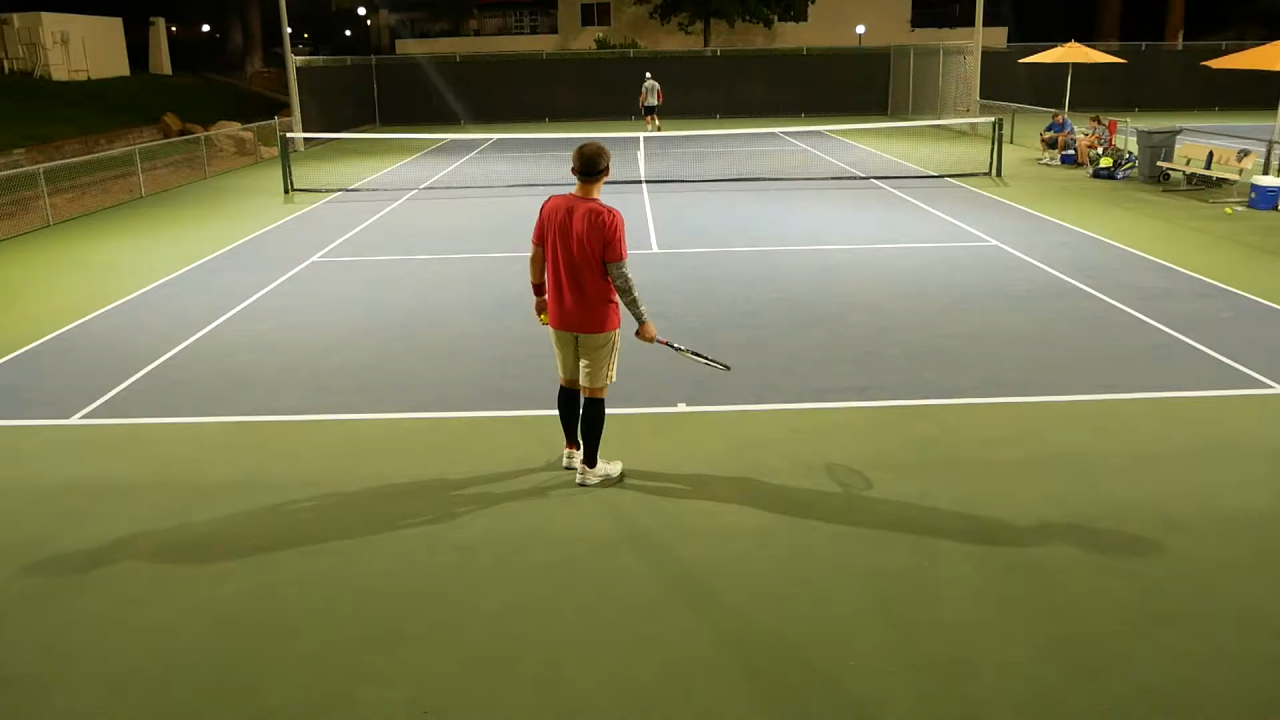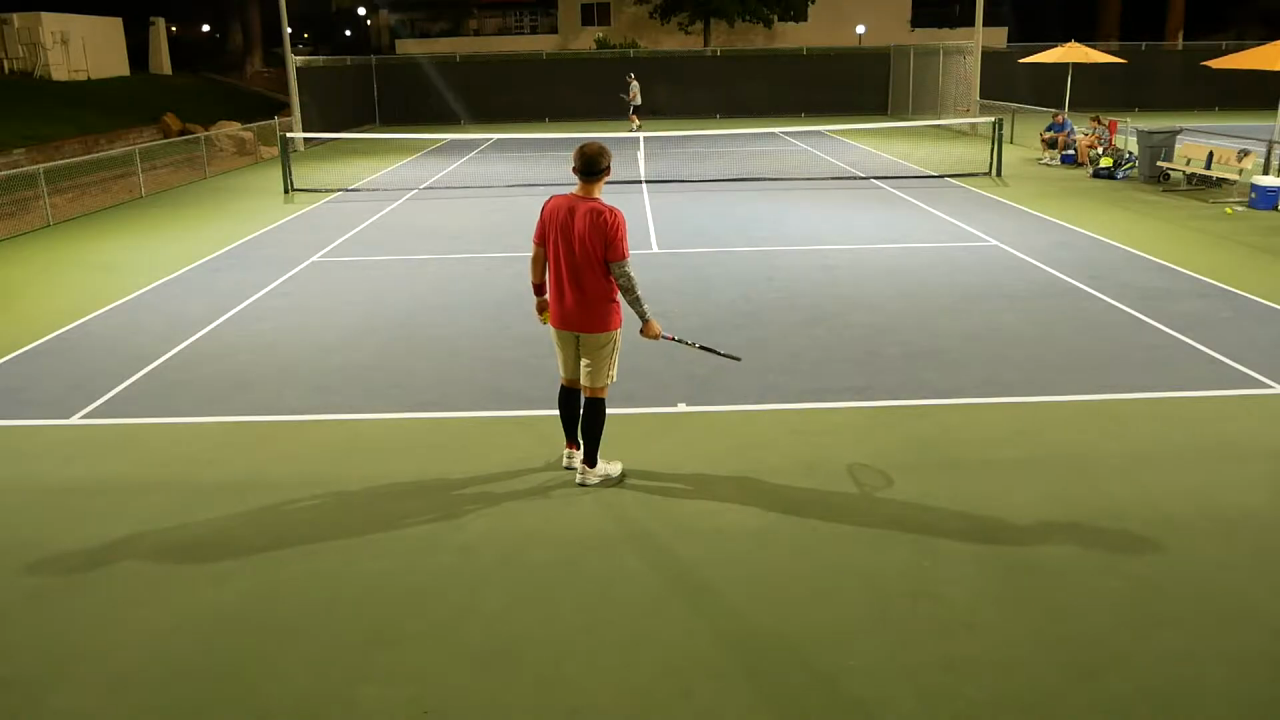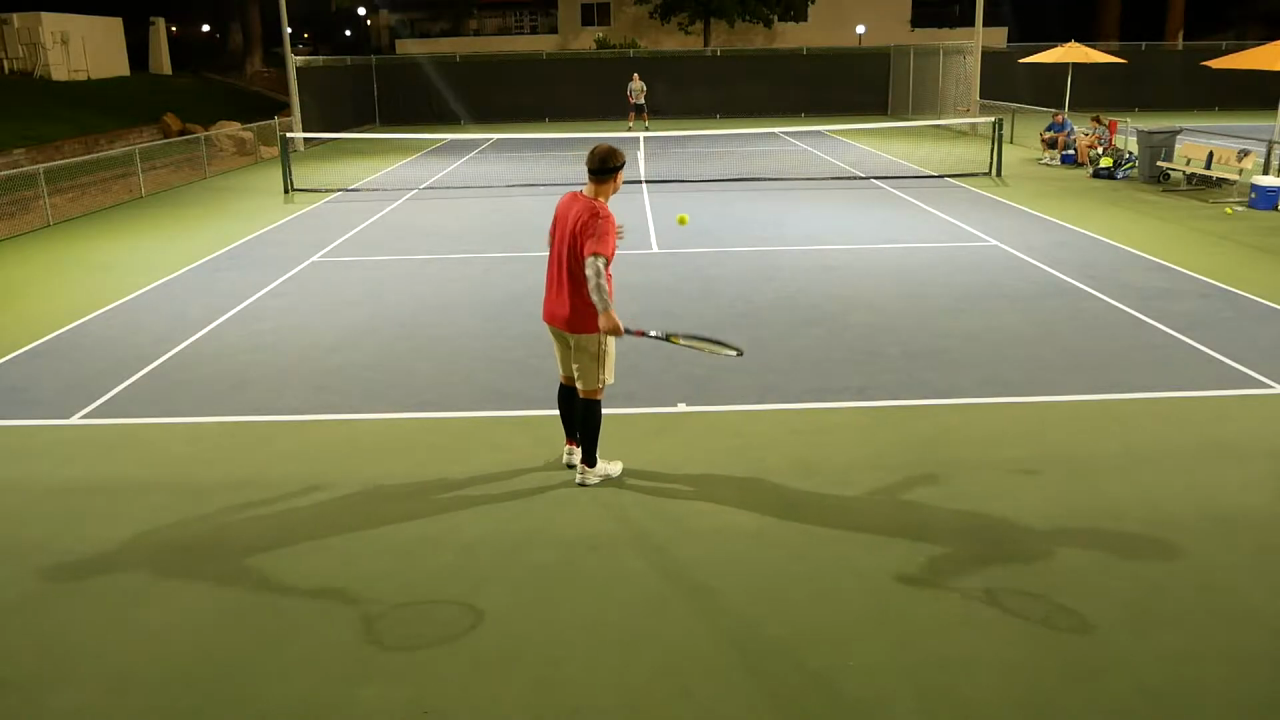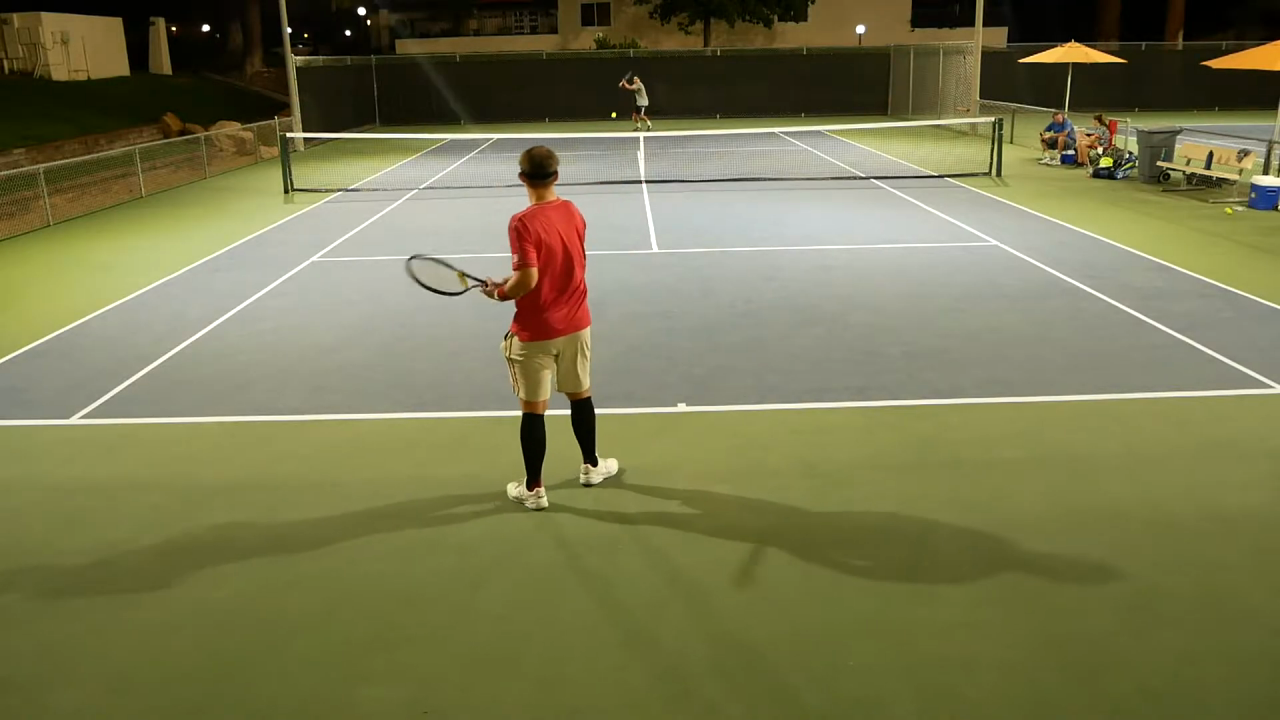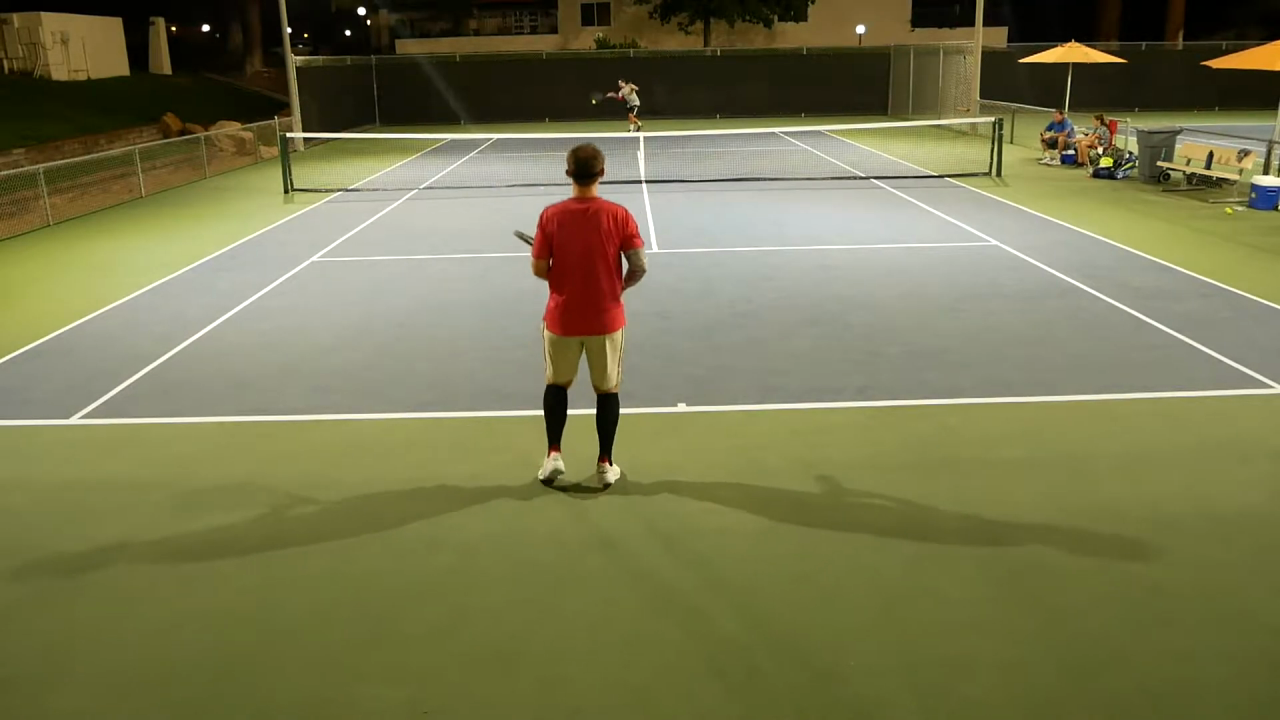
dt=1s
person 1, frame 1
left shoulder: (550, 207)
right shoulder: (608, 218)
left elbow: (537, 257)
right elbow: (619, 277)
left wrist: (540, 294)
right wrist: (642, 320)
left hip: (561, 317)
right hip: (598, 321)
left knee: (569, 383)
right knee: (595, 392)
left ankle: (572, 449)
right ankle: (589, 466)
person 1, frame 2
left shoulder: (551, 207)
right shoulder: (610, 218)
left elbow: (538, 256)
right elbow: (621, 275)
left wrist: (539, 294)
right wrist: (646, 318)
left hip: (562, 316)
right hip: (599, 320)
left knee: (569, 382)
right knee: (595, 391)
left ankle: (571, 449)
right ankle: (589, 466)
person 1, frame 3
left shoulder: (567, 202)
right shoulder: (601, 217)
right elbow: (594, 269)
right wrist: (605, 312)
left hip: (555, 313)
right hip: (587, 319)
left knee: (568, 382)
right knee: (591, 392)
left ankle: (572, 445)
right ankle: (589, 466)
person 1, frame 4
left shoulder: (522, 223)
right shoulder: (573, 212)
left elbow: (526, 281)
left wrist: (500, 291)
left hip: (534, 331)
right hip: (576, 324)
left knee: (533, 408)
right knee: (580, 395)
left ankle: (534, 488)
right ankle: (591, 465)
person 1, frame 5
left shoulder: (551, 215)
right shoulder: (620, 215)
left elbow: (539, 269)
right elbow: (639, 268)
left hip: (561, 319)
right hip: (606, 320)
left knee: (557, 383)
right knee: (607, 389)
left ankle: (553, 454)
right ankle: (605, 464)
